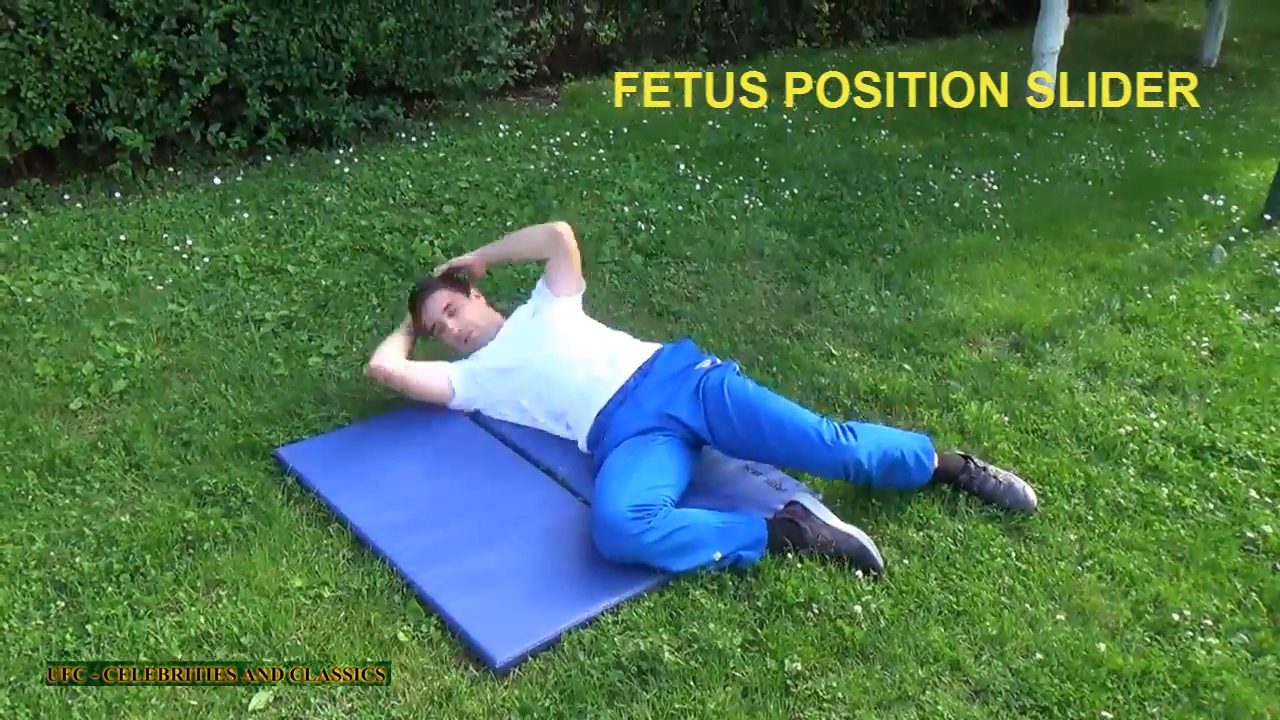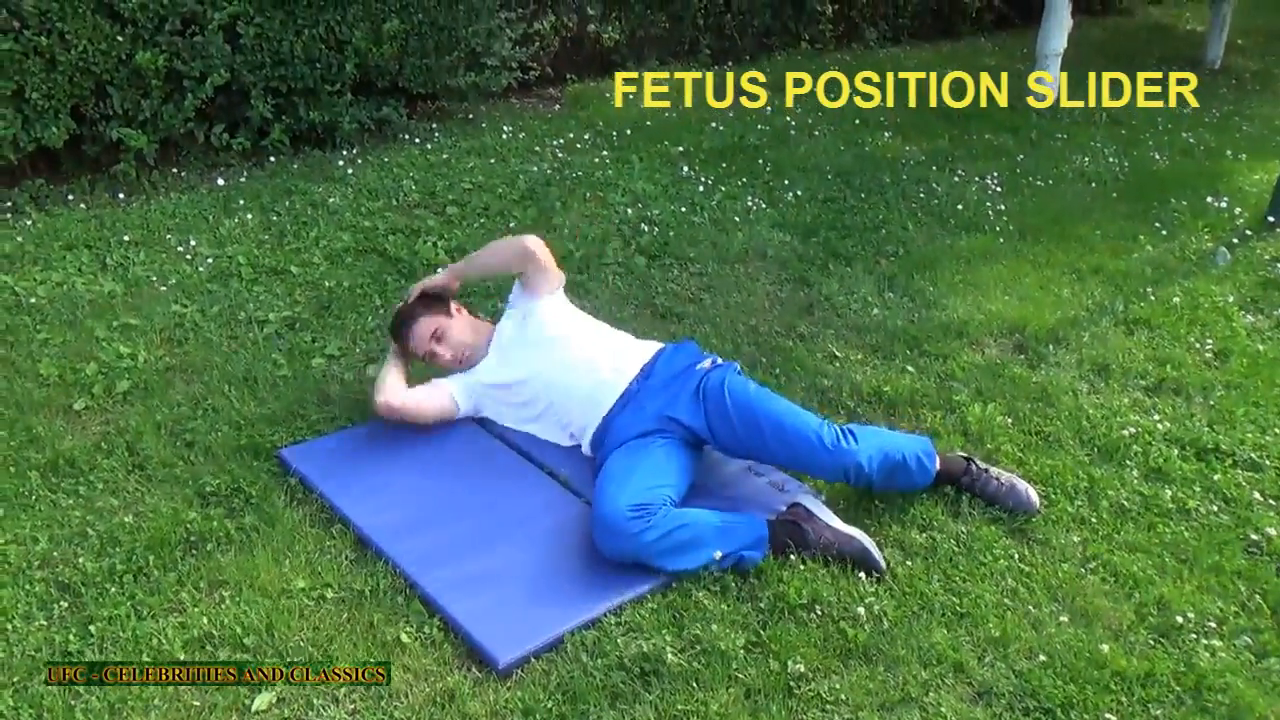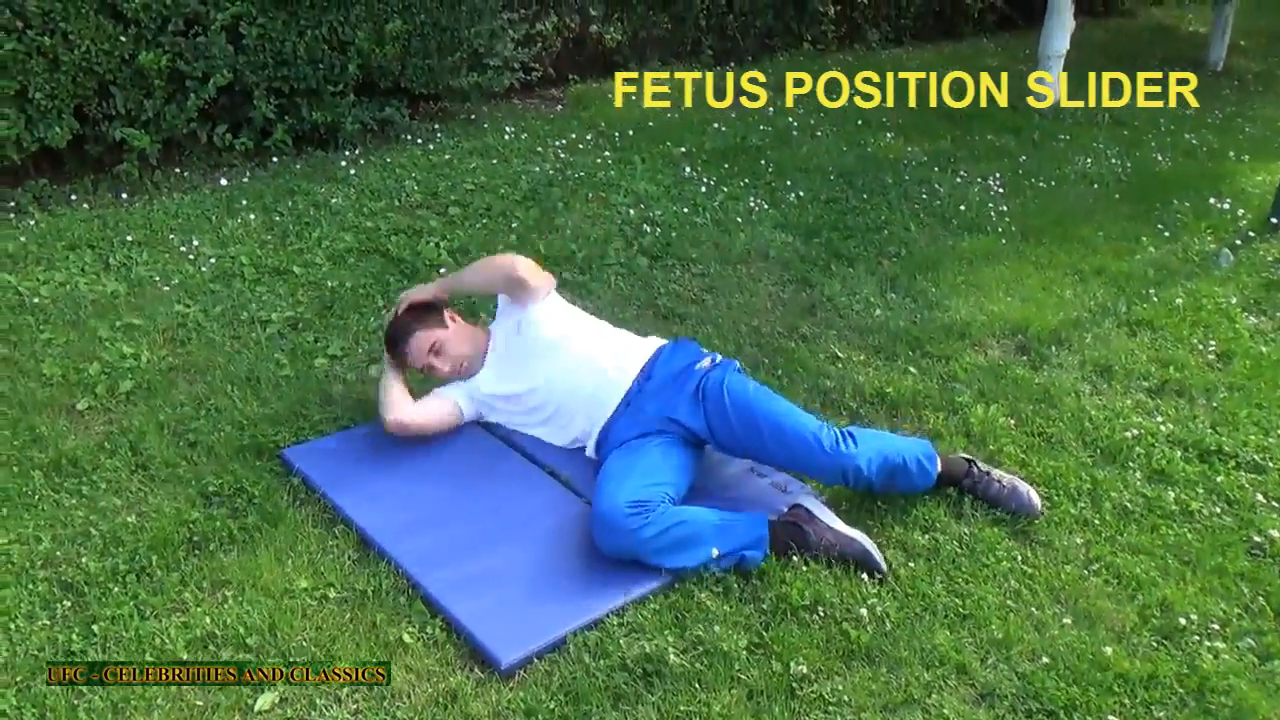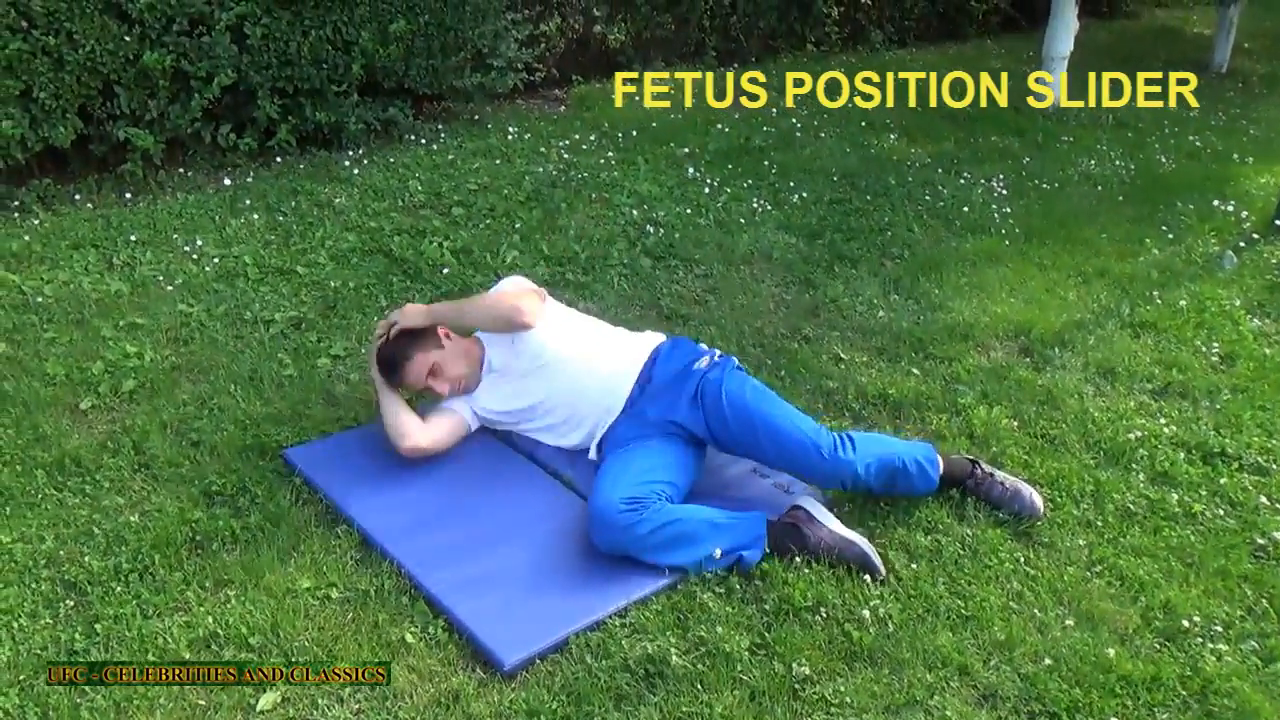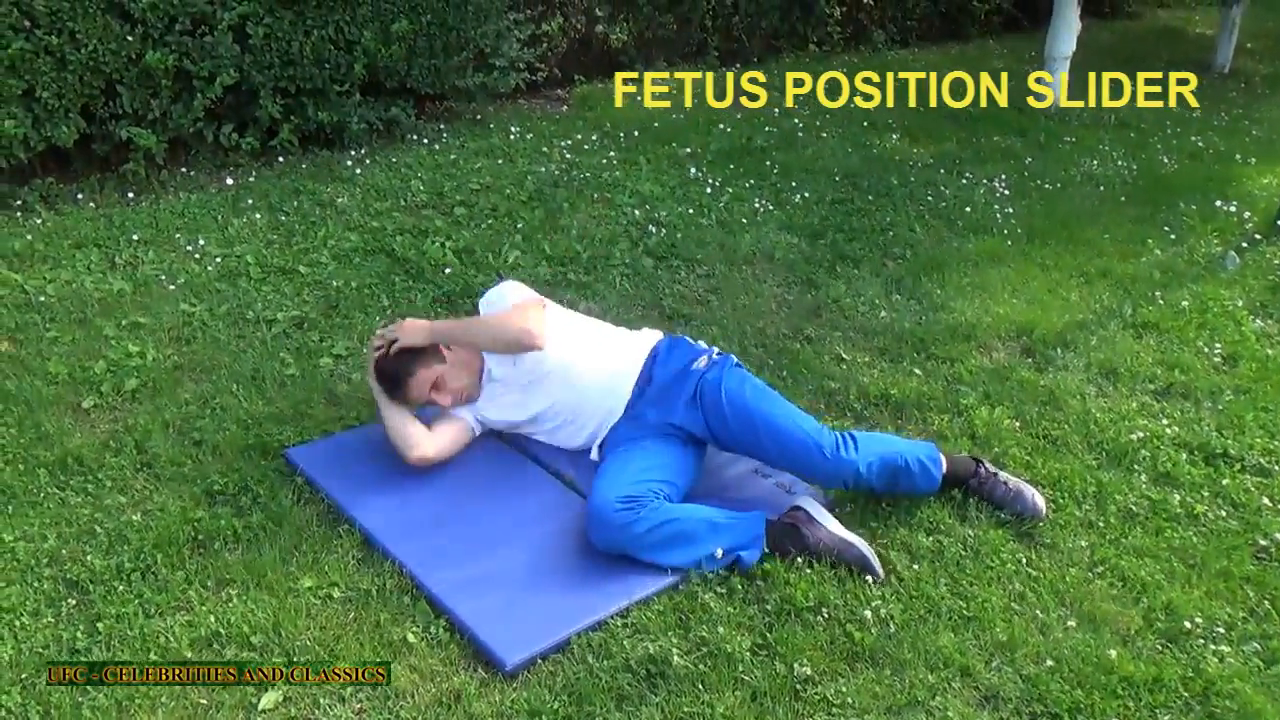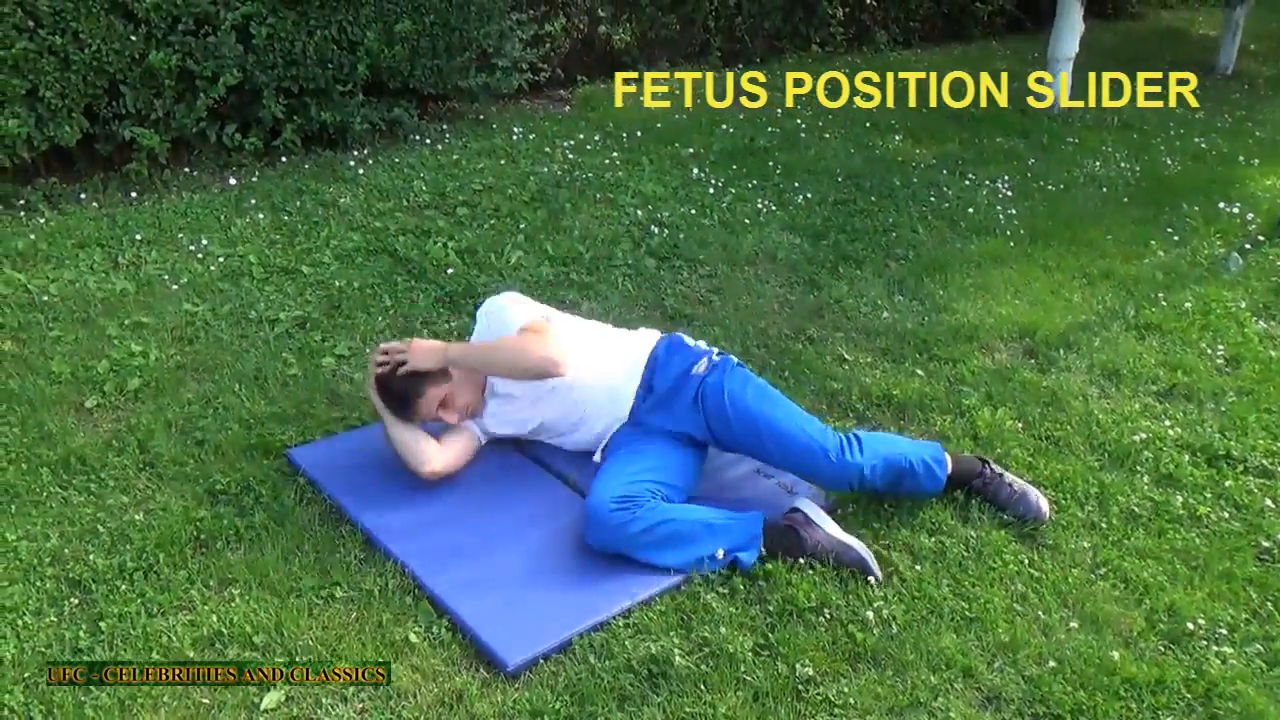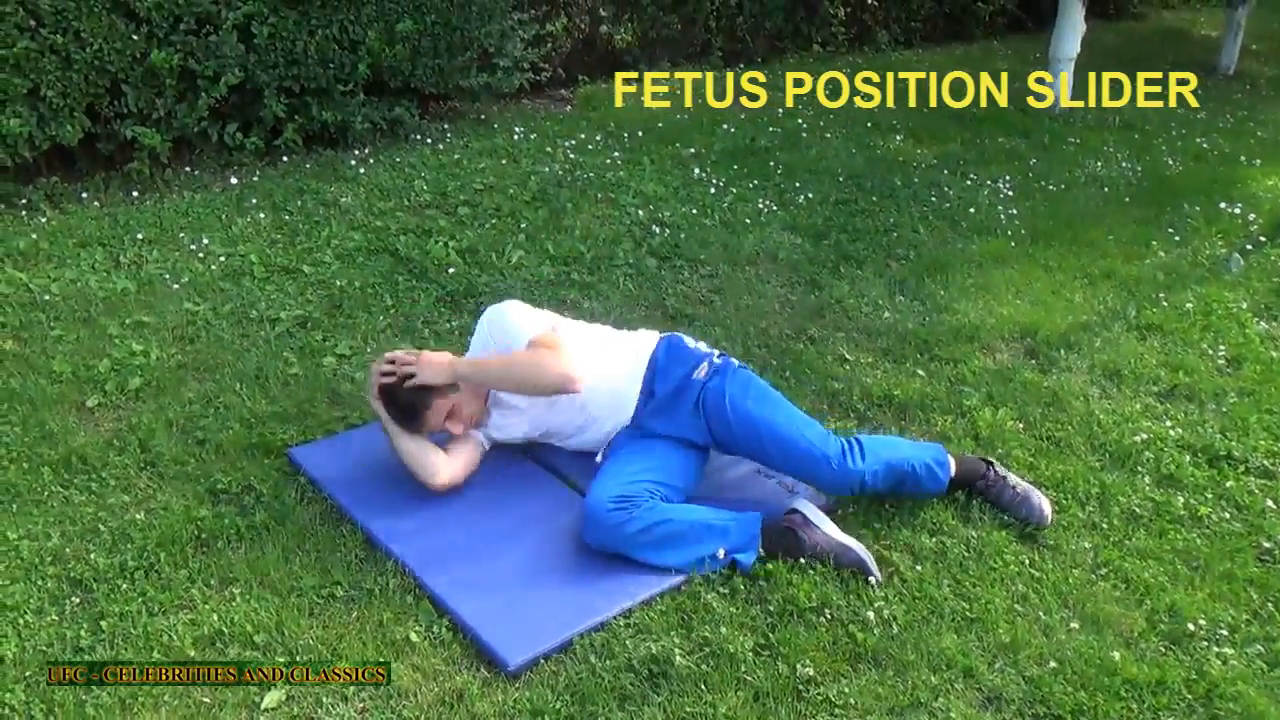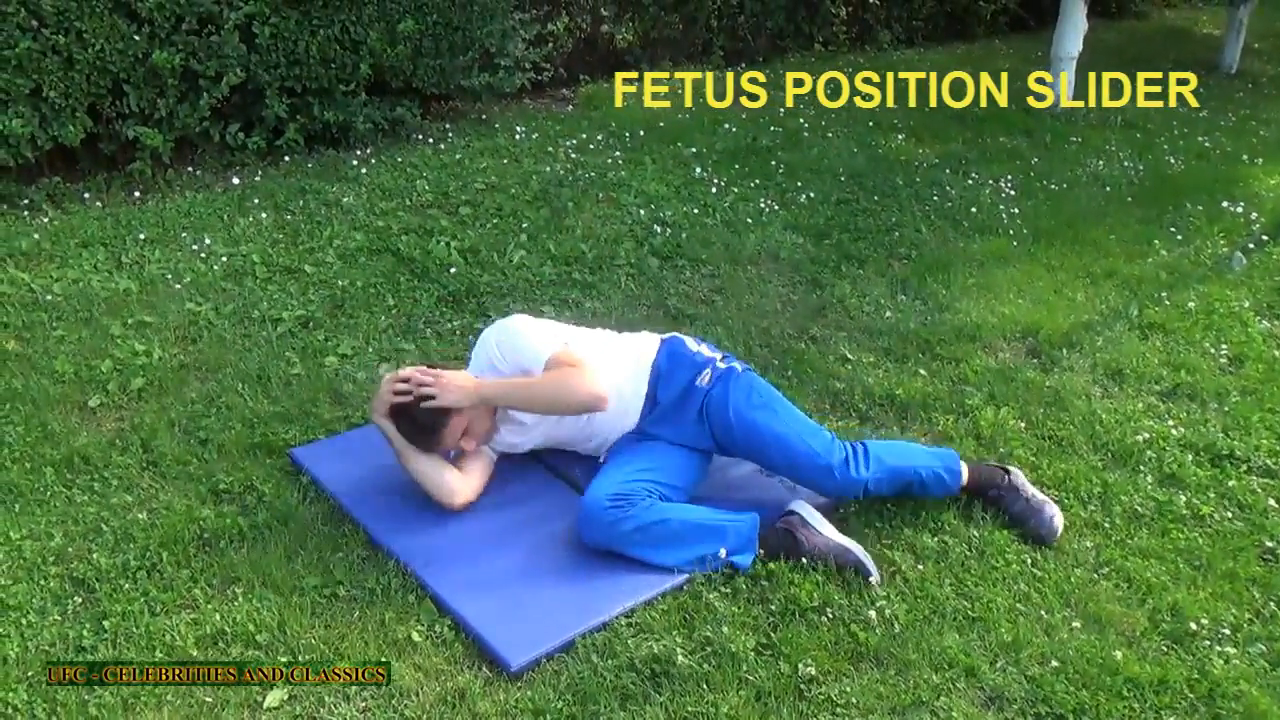
dt=0.1s
person 1, frame 1
left shoulder: (545, 308)
right shoulder: (467, 379)
left elbow: (559, 235)
right elbow: (384, 365)
left wrist: (473, 259)
right wrist: (412, 322)
left hip: (676, 375)
right hip: (627, 434)
left knee: (831, 446)
right knee: (618, 528)
left ankle: (951, 466)
right ankle: (786, 532)
person 1, frame 2
left shoulder: (531, 305)
right shoulder: (471, 388)
left elbow: (531, 248)
right elbow: (391, 403)
left wrist: (446, 276)
right wrist: (396, 354)
left hip: (677, 376)
right hip: (628, 435)
left knee: (832, 450)
right knee: (616, 527)
left ankle: (953, 468)
right ankle: (788, 534)
person 1, frame 3
left shoulder: (520, 313)
right shoulder: (472, 394)
left elbow: (517, 268)
right elbow: (399, 420)
left wrist: (434, 288)
right wrist: (393, 365)
left hip: (675, 375)
right hip: (630, 438)
left knee: (830, 451)
right knee: (616, 524)
left ankle: (956, 469)
right ankle: (790, 534)
person 1, frame 4
left shoulder: (504, 300)
right shoulder: (471, 402)
left elbow: (521, 310)
right elbow: (411, 440)
left wrist: (429, 313)
right wrist: (383, 378)
left hip: (675, 374)
right hip: (634, 436)
left knee: (829, 456)
right knee: (613, 521)
left ankle: (958, 471)
right ankle: (786, 534)
person 1, frame 5
left shoulder: (499, 304)
right shoulder: (475, 408)
left elbow: (530, 332)
right elbow: (417, 449)
left wrist: (428, 331)
right wrist: (382, 387)
left hip: (673, 374)
right hip: (635, 437)
left knee: (830, 456)
right knee: (610, 520)
left ankle: (961, 470)
right ankle: (785, 534)
person 1, frame 6
left shoulder: (497, 314)
right shoulder: (477, 415)
left elbow: (551, 358)
right elbow: (429, 463)
left wrist: (447, 356)
right wrist: (382, 400)
left hip: (675, 375)
right hip: (638, 436)
left knee: (831, 456)
right knee: (606, 518)
left ankle: (967, 470)
right ankle: (785, 536)
person 1, frame 7
left shoulder: (498, 324)
right shoulder: (482, 422)
left elbow: (564, 373)
right elbow: (437, 475)
left wrist: (455, 369)
right wrist: (384, 409)
left hip: (676, 377)
right hip: (640, 439)
left knee: (832, 462)
right knee: (604, 518)
left ankle: (972, 471)
right ankle: (785, 536)
person 1, frame 8
left shoulder: (503, 341)
right shoulder: (485, 429)
left elbow: (590, 389)
right elbow: (454, 492)
left wrist: (477, 392)
right wrist: (388, 424)
left hip: (682, 379)
right hip: (645, 439)
left knee: (837, 466)
right knee: (600, 515)
left ankle: (984, 477)
right ankle: (777, 536)
